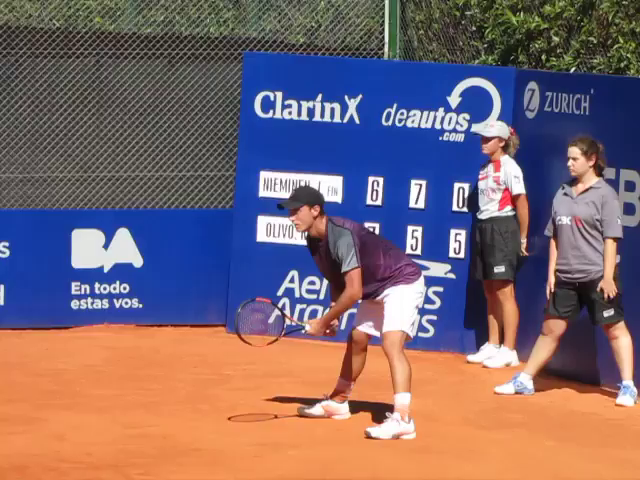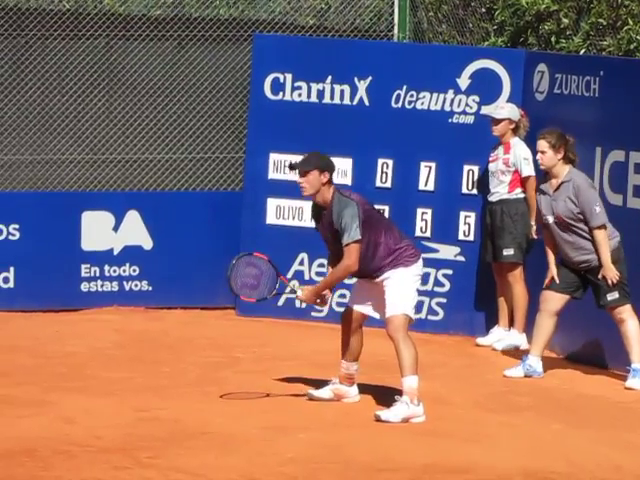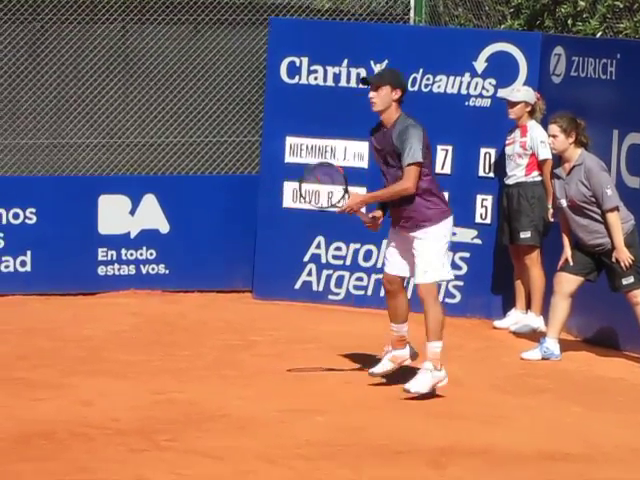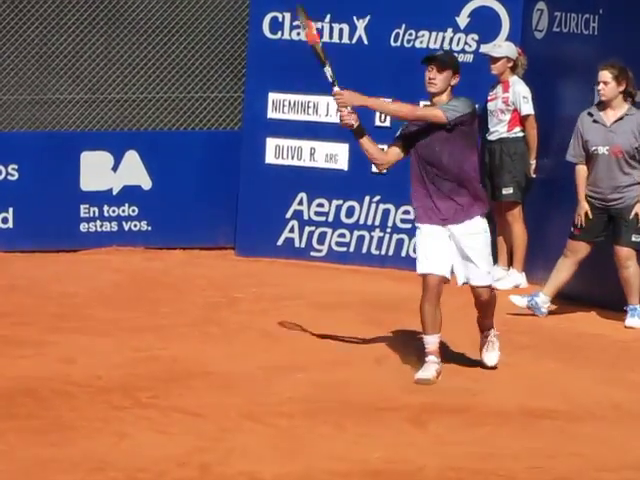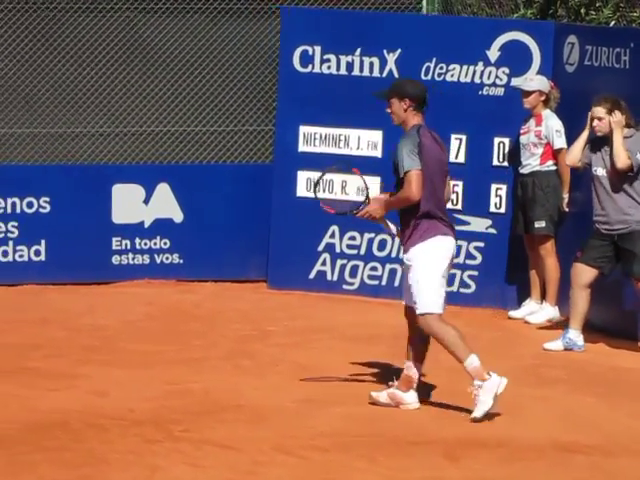
dt=1s
person 1, frame 1
left shoulder: (342, 235)
right shoulder: (314, 241)
left elbow: (353, 291)
right elbow: (337, 281)
left wrist: (323, 321)
right wrist: (332, 317)
left hip: (403, 283)
right hip: (376, 289)
left knee: (391, 344)
right knee: (356, 340)
left ankle: (402, 419)
right ankle: (338, 402)
person 1, frame 2
left shoulder: (347, 207)
right shoulder: (318, 210)
left elbow: (351, 263)
right elbow: (336, 252)
left wrist: (316, 289)
right wrist: (327, 286)
left hip: (401, 265)
right hip: (373, 271)
left knee: (396, 327)
right knee: (350, 320)
left ankle: (412, 402)
right ankle: (346, 384)
person 1, frame 3
left shoulder: (410, 132)
right shoulder: (377, 132)
left elbow: (408, 184)
left wrist: (364, 200)
right wrist: (381, 209)
left hip: (430, 223)
right hip: (401, 223)
left knee: (427, 291)
right knee: (393, 285)
left ankle: (432, 367)
right ankle: (400, 349)
person 1, frame 4
left shoulder: (462, 107)
right shoulder: (412, 125)
left elbow: (414, 114)
right elbow: (385, 160)
left wrist: (363, 101)
right wrist: (356, 128)
left hip: (468, 217)
right hip: (430, 219)
left knee: (482, 291)
right knee: (431, 285)
left ankle: (489, 334)
right ankle: (432, 358)
person 1, frame 5
left shoulder: (409, 141)
right shoulder: (433, 140)
left elbow: (414, 192)
left wrist: (385, 205)
right wrist: (393, 199)
left hip: (427, 241)
right hip: (436, 237)
left knee: (429, 321)
right knee: (415, 316)
left ankle: (486, 380)
right ankle: (405, 389)
person 2, frame 1
left shoulder: (605, 194)
right shoulder: (562, 194)
left elbow: (611, 238)
left wrist: (608, 277)
right wrist: (551, 272)
left hip: (597, 276)
right hip: (565, 276)
left knee: (615, 328)
right knee: (551, 329)
left ankle: (628, 387)
right ankle: (524, 380)
person 2, frame 2
left shoulder: (579, 183)
right shoulder: (543, 189)
left elbow: (599, 225)
right elbow: (548, 230)
left wrist: (607, 263)
right wrist: (552, 264)
left hip: (603, 256)
right hip: (571, 260)
right knee: (547, 303)
right ankle: (533, 362)
person 2, frame 3
left shoulder: (591, 166)
right shoulder: (557, 172)
left elbow: (611, 207)
right elbow: (563, 213)
left wrist: (619, 246)
right wrist: (567, 246)
left hip: (618, 239)
right hip: (586, 243)
right knee: (561, 285)
right ankle: (550, 345)
person 2, frame 4
right shoulder: (586, 119)
right elbow: (580, 163)
right wrist: (581, 200)
right hip: (594, 201)
right knee: (573, 251)
right ankle: (541, 300)
person 2, frame 5
right shoulder: (596, 144)
right elbow: (571, 160)
left wrist: (617, 130)
right wrist: (587, 129)
right hip: (604, 230)
right knee: (579, 276)
right ankle: (573, 336)
person 3, frame 1
left shoulder: (509, 167)
right shoulder: (485, 168)
left elbow: (522, 204)
right elbow: (484, 201)
left wrist: (522, 239)
right wrist: (483, 229)
left hip: (503, 229)
right hip: (484, 228)
left knee: (504, 292)
right knee: (490, 292)
left ankle: (509, 351)
right ankle: (492, 345)
person 3, frame 2
left shoulder: (519, 149)
right shoulder: (496, 150)
left elbow: (531, 186)
right elbow: (494, 183)
left wrist: (532, 221)
right wrist: (493, 211)
left hip: (513, 211)
right hip: (494, 211)
left knee: (514, 275)
right knee: (499, 274)
left ankle: (519, 334)
right ankle: (502, 328)
person 3, frame 3
left shoulder: (535, 132)
right shoulder: (512, 133)
left elbow: (547, 169)
right elbow: (511, 166)
left wrist: (549, 204)
right wrist: (510, 195)
left hip: (529, 194)
right hip: (511, 194)
left knee: (531, 258)
right knee: (516, 257)
left ankle: (536, 316)
right ankle: (519, 311)
person 3, frame 4
left shoulder: (518, 87)
right shoulder: (494, 89)
left elbow: (530, 125)
right elbow: (492, 122)
left wrist: (531, 159)
right wrist: (489, 151)
left hip: (511, 150)
right hip: (493, 150)
left knee: (513, 215)
right knee: (498, 214)
left ankle: (518, 273)
right ankle: (502, 267)
person 3, frame 5
left shoulder: (551, 121)
right shoulder: (527, 123)
left elbow: (563, 158)
right elbow: (525, 156)
left wrist: (564, 193)
right wrist: (524, 181)
left hip: (544, 183)
right hip: (525, 183)
left knee: (545, 248)
right knee: (531, 247)
left ankle: (551, 306)
right ankle: (534, 301)
